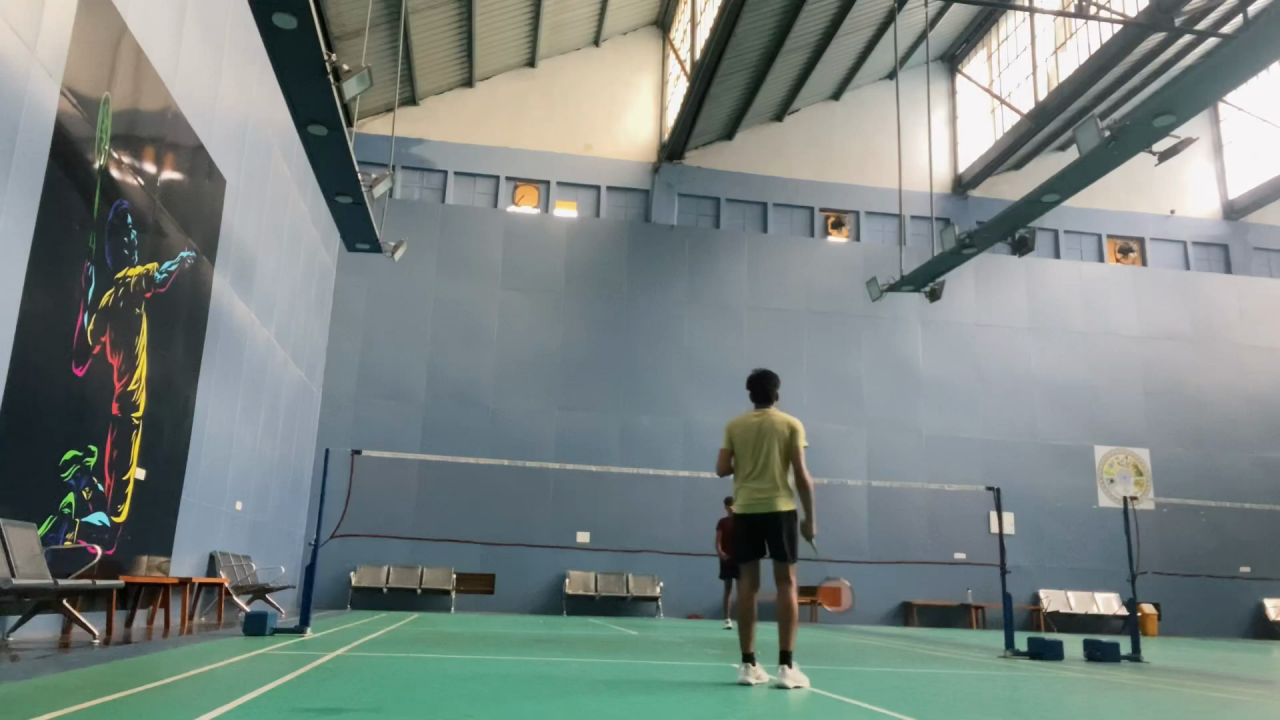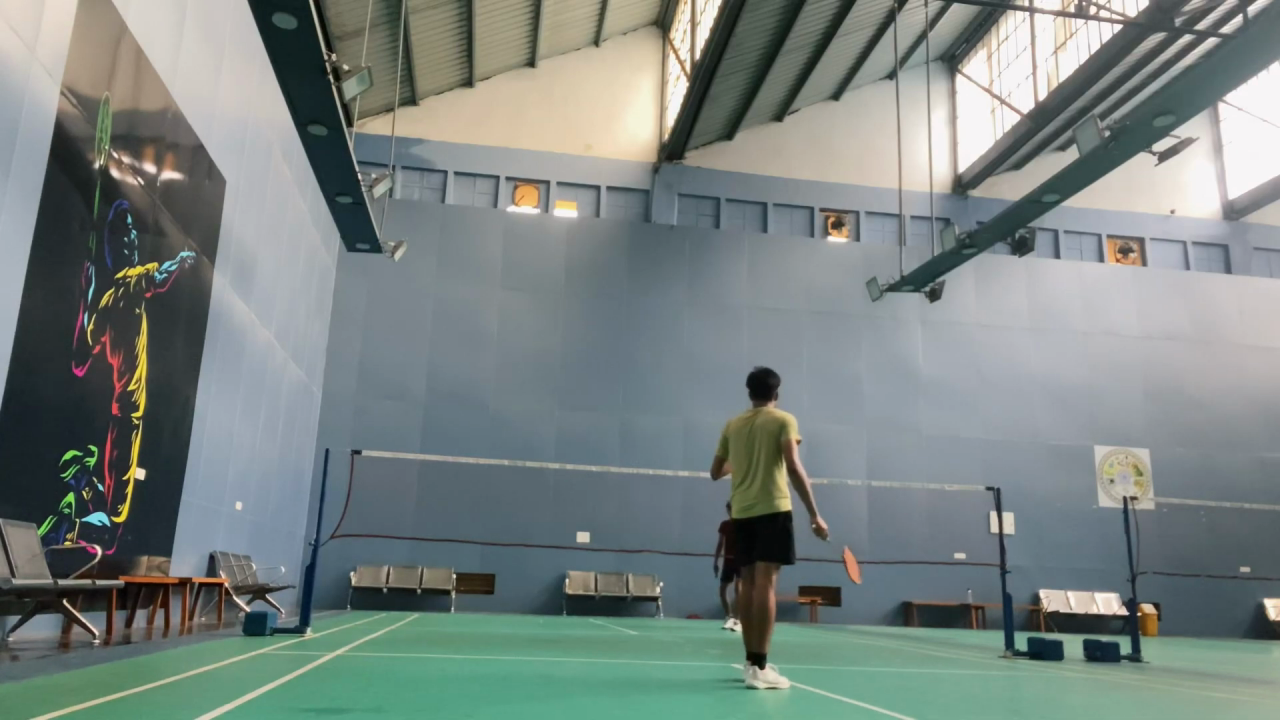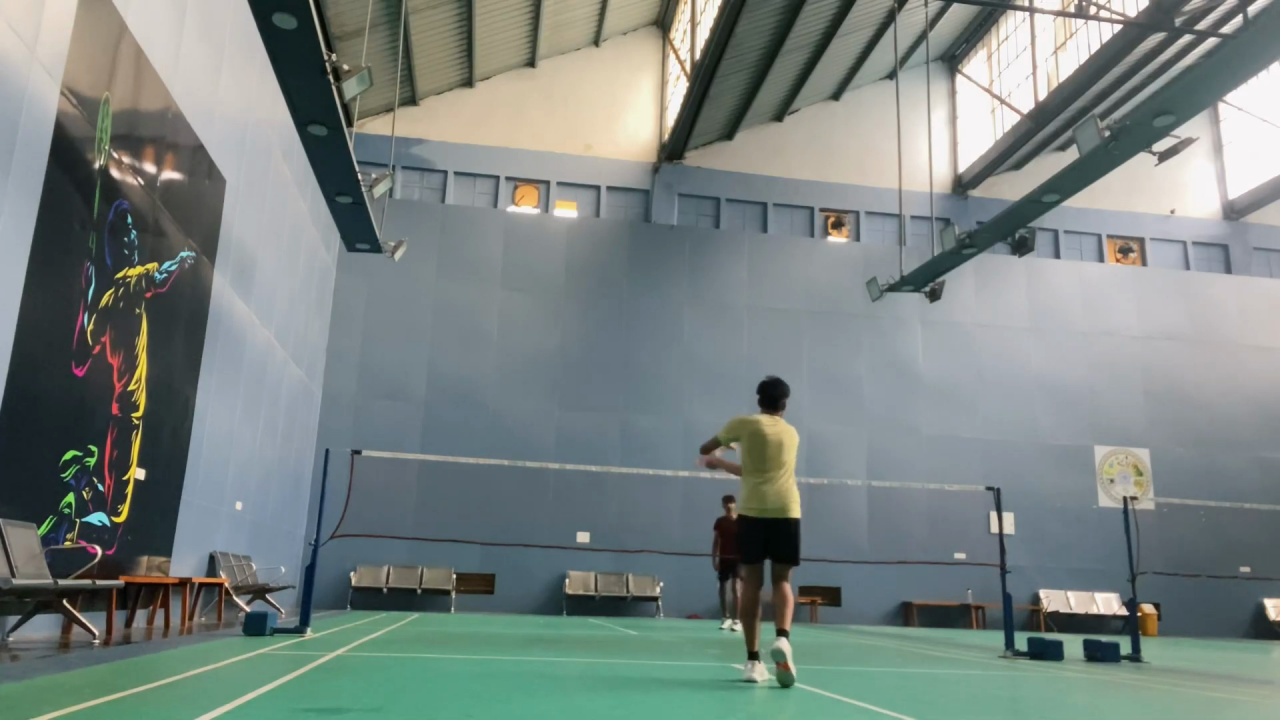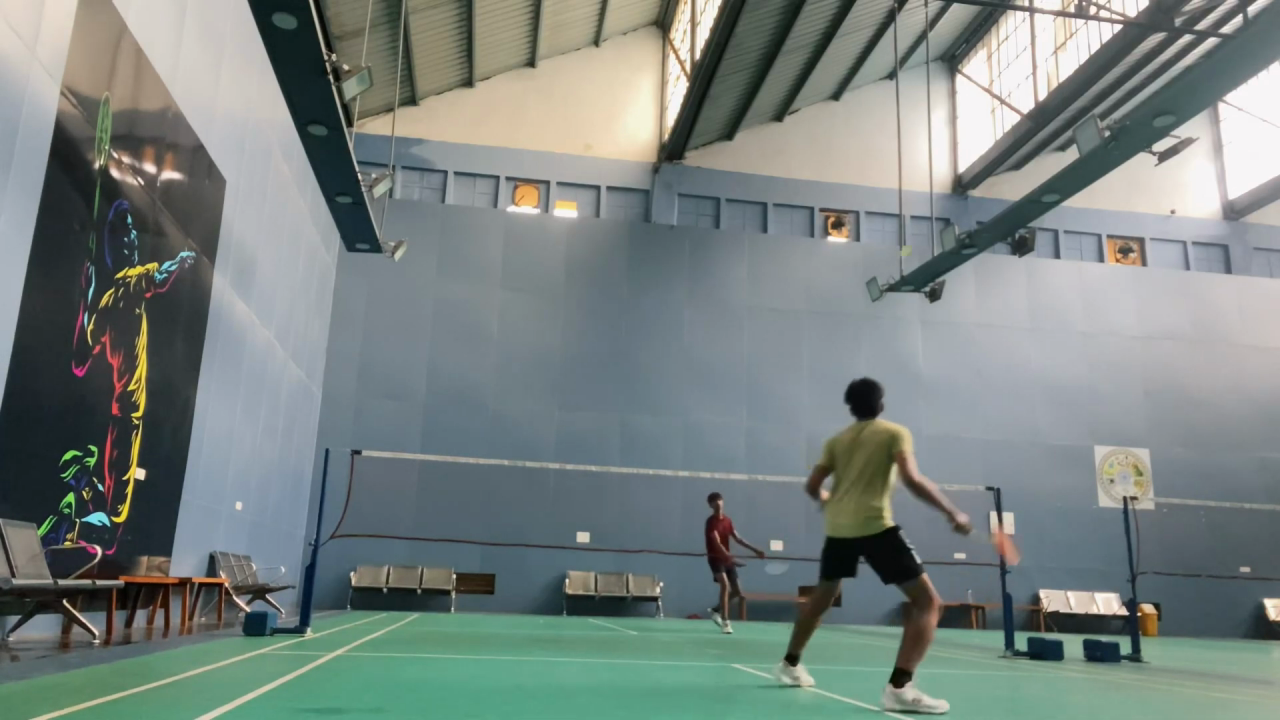
dt=1s
person 1, frame 1
left shoulder: (138, 279)
right shoulder: (106, 290)
left elbow: (159, 276)
right elbow: (80, 358)
left wrist: (178, 264)
right wrist: (85, 300)
left hip: (129, 395)
left knee: (119, 472)
left ankle: (110, 533)
person 1, frame 2
left shoulder: (138, 278)
right shoulder: (105, 289)
left elbow: (159, 276)
right elbow: (81, 358)
left wrist: (178, 264)
right wrist: (85, 300)
left hip: (129, 395)
left knee: (120, 471)
left ankle: (110, 532)
right ankle: (86, 533)
person 1, frame 3
left shoulder: (139, 277)
right shoulder: (104, 288)
left elbow: (159, 276)
right elbow: (82, 355)
left wrist: (177, 264)
right wrist: (86, 300)
left hip: (129, 392)
left knee: (120, 469)
left ankle: (112, 530)
person 1, frame 4
left shoulder: (138, 278)
right shoulder: (100, 285)
left elbow: (159, 278)
right elbow: (80, 358)
left wrist: (177, 265)
right wrist: (86, 300)
left hip: (129, 394)
left knee: (119, 470)
left ankle: (111, 531)
person 2, frame 1
left shoulder: (735, 426)
right shoulder: (791, 424)
left elbow: (722, 469)
right elbow: (801, 475)
right wrist: (809, 517)
left hip: (744, 511)
right hip: (780, 509)
left knee: (748, 584)
right knee: (786, 584)
left ankle: (748, 664)
right ankle: (786, 666)
person 2, frame 2
left shoulder: (732, 426)
right shoulder: (783, 420)
left elbow: (716, 472)
right elbow: (793, 468)
right wrist: (814, 514)
left hip: (741, 512)
right hip: (773, 510)
left knee: (749, 584)
right knee: (766, 583)
left ankle: (751, 661)
right ankle: (759, 668)
person 2, frame 3
left shoulder: (744, 423)
right shoulder: (792, 434)
left elbow: (704, 450)
left wrist: (716, 454)
right wrist: (720, 463)
left hip: (753, 511)
right hip: (788, 511)
left knee: (751, 582)
right knee: (782, 580)
left ankle: (753, 660)
right ankle: (782, 638)
person 2, frame 4
left shoulder: (837, 440)
right shoulder: (894, 433)
left elbow: (812, 487)
right elbow: (912, 479)
right wrist: (953, 513)
left hip: (838, 528)
right hip: (874, 525)
left knee: (823, 596)
right knee: (927, 603)
left ankle: (790, 664)
right ankle: (899, 687)
